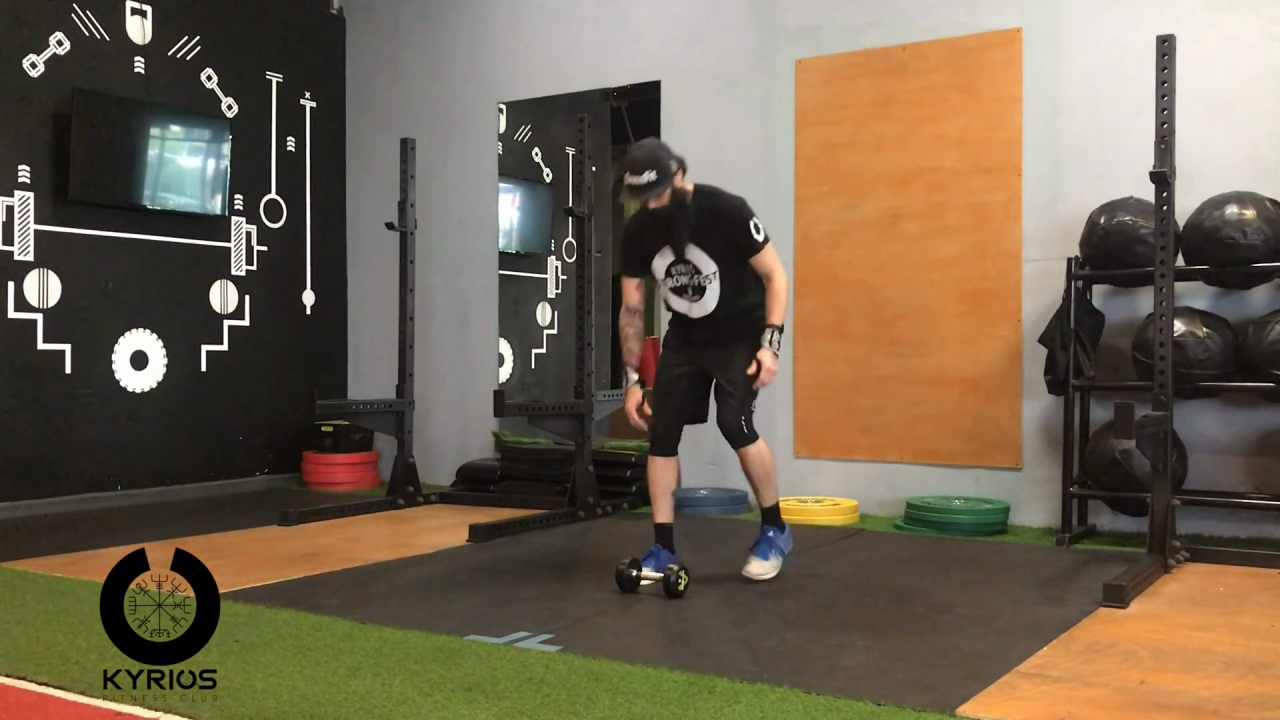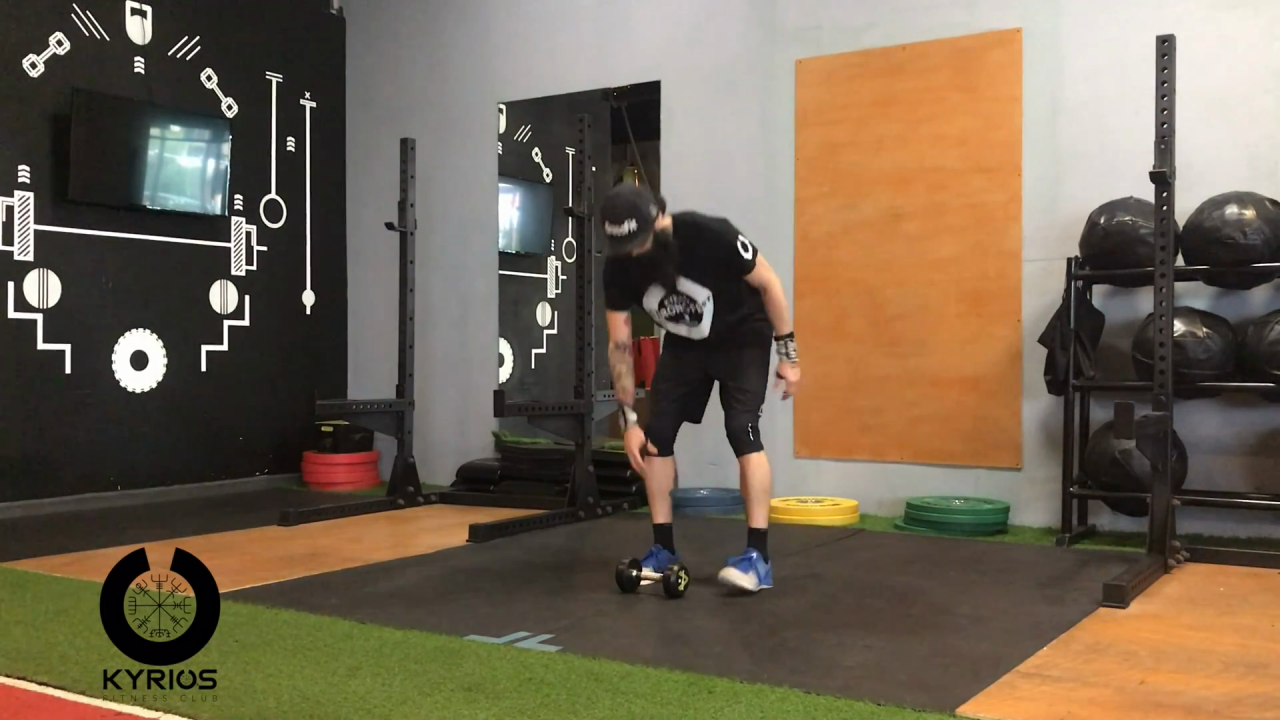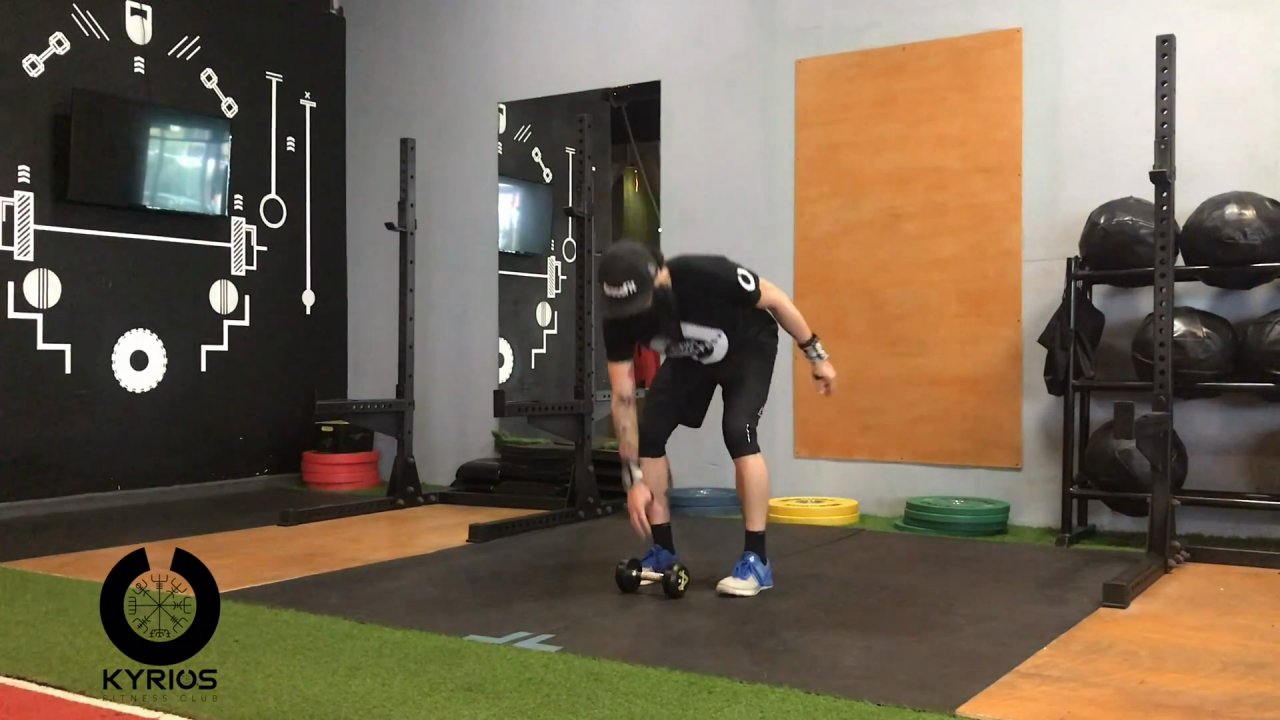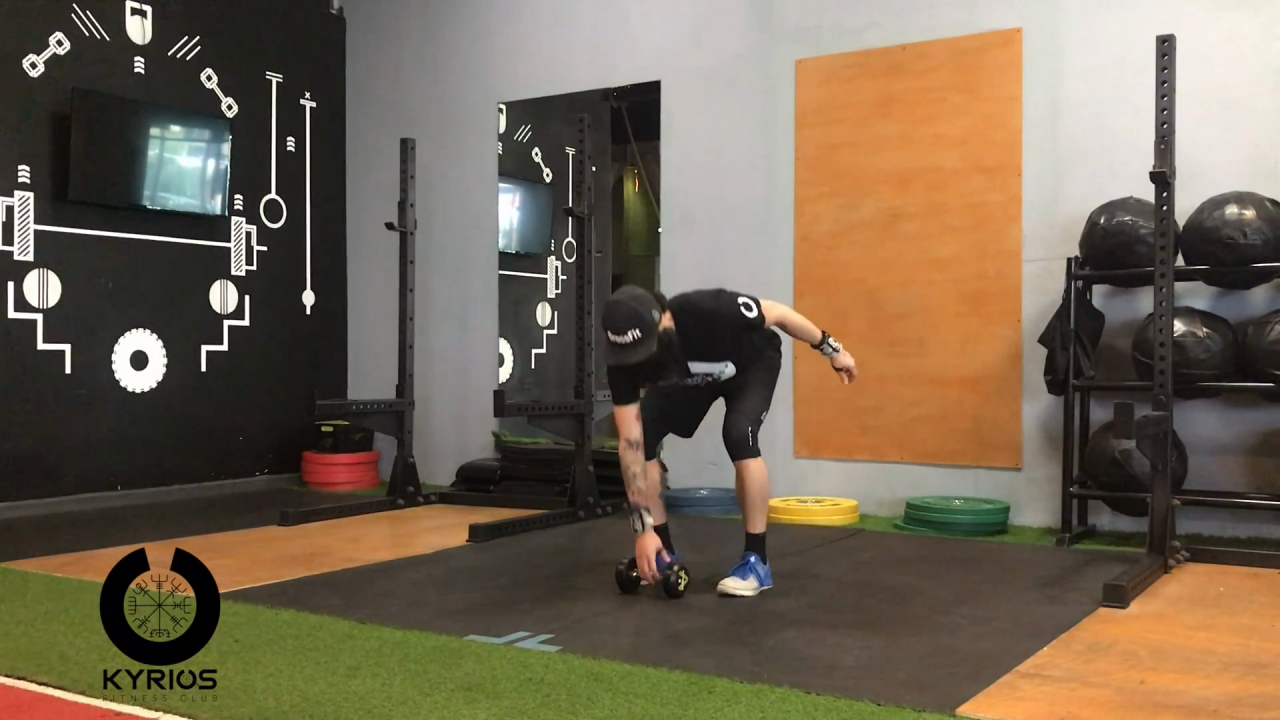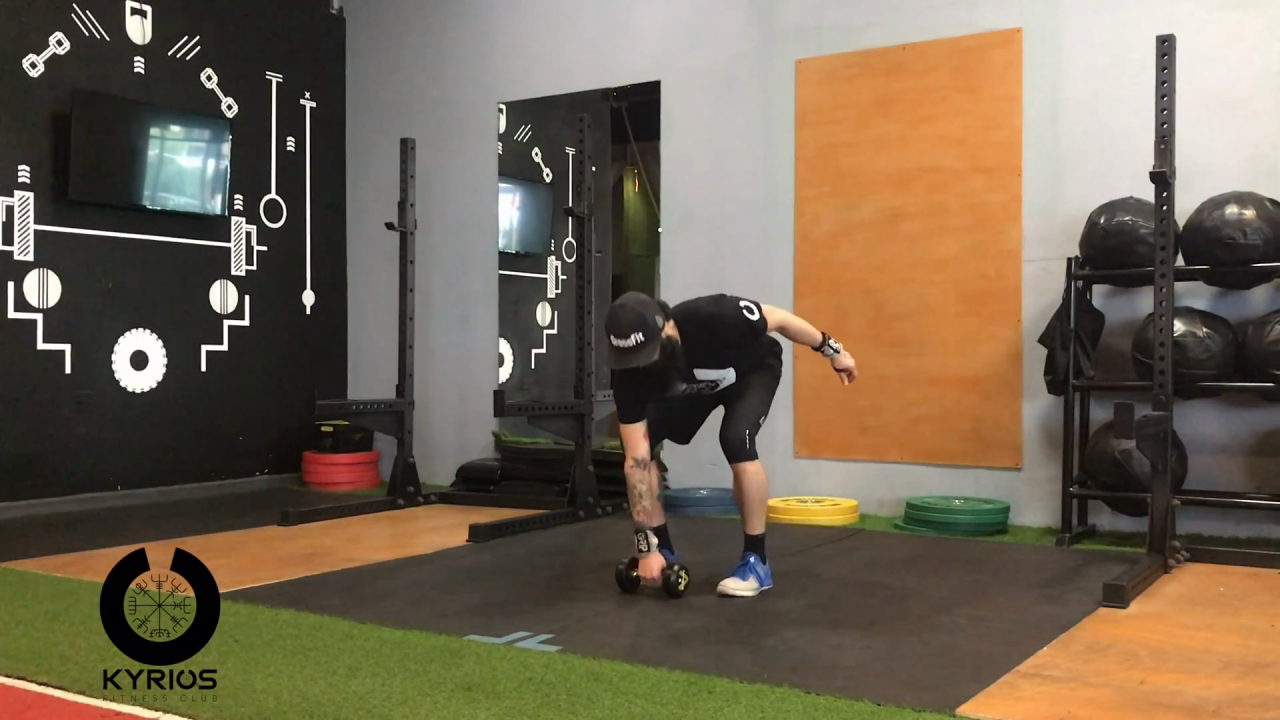
dt=0.2s
person 1, frame 1
left shoulder: (726, 211)
right shoulder: (637, 231)
left elbow: (774, 277)
right elbow: (632, 308)
left wrist: (770, 343)
right wrist: (632, 379)
left hip: (740, 334)
right hip: (684, 338)
left knee: (736, 424)
right knee: (660, 433)
left ankle: (774, 529)
right ankle: (664, 549)
person 1, frame 2
left shoulder: (710, 235)
right shoulder: (618, 265)
left elbow: (768, 285)
right elbow: (619, 343)
left wrist: (787, 354)
right wrist: (629, 418)
left hip: (742, 338)
right hip: (684, 344)
left knee: (742, 431)
right knee: (655, 436)
left ankle: (757, 556)
right ankle: (663, 551)
person 1, frame 3
left shoulder: (707, 276)
right shoulder: (619, 317)
left elbow: (775, 300)
right elbow: (622, 398)
left wrist: (815, 354)
right wrist: (635, 478)
left hip: (747, 349)
right hip: (687, 360)
left knee: (738, 430)
right knee: (647, 433)
left ankle: (756, 559)
right ankle: (661, 550)
person 1, frame 4
left shoulder: (710, 312)
right shoulder: (625, 361)
left elbow: (778, 313)
right elbow: (631, 443)
left wrist: (831, 349)
right wrist: (643, 528)
left hip: (751, 364)
right hip: (690, 377)
left knee: (739, 434)
right knee: (641, 436)
left ankle: (756, 560)
right ankle: (664, 552)
person 1, frame 5
left shoulder: (714, 317)
right shoulder: (631, 374)
left elbow: (781, 320)
right elbow: (636, 461)
left wrist: (833, 350)
right wrist: (646, 548)
left hip: (753, 371)
left knee: (736, 438)
right knee: (639, 447)
left ankle: (755, 560)
right ankle: (663, 551)
